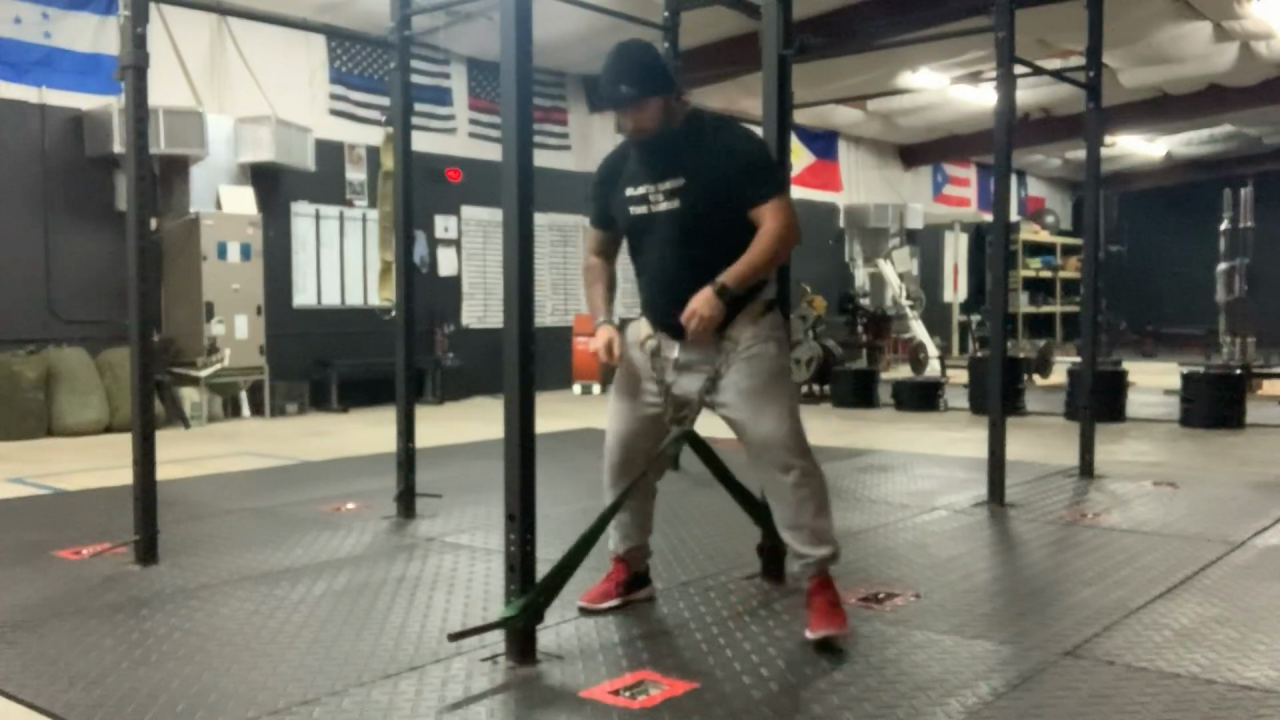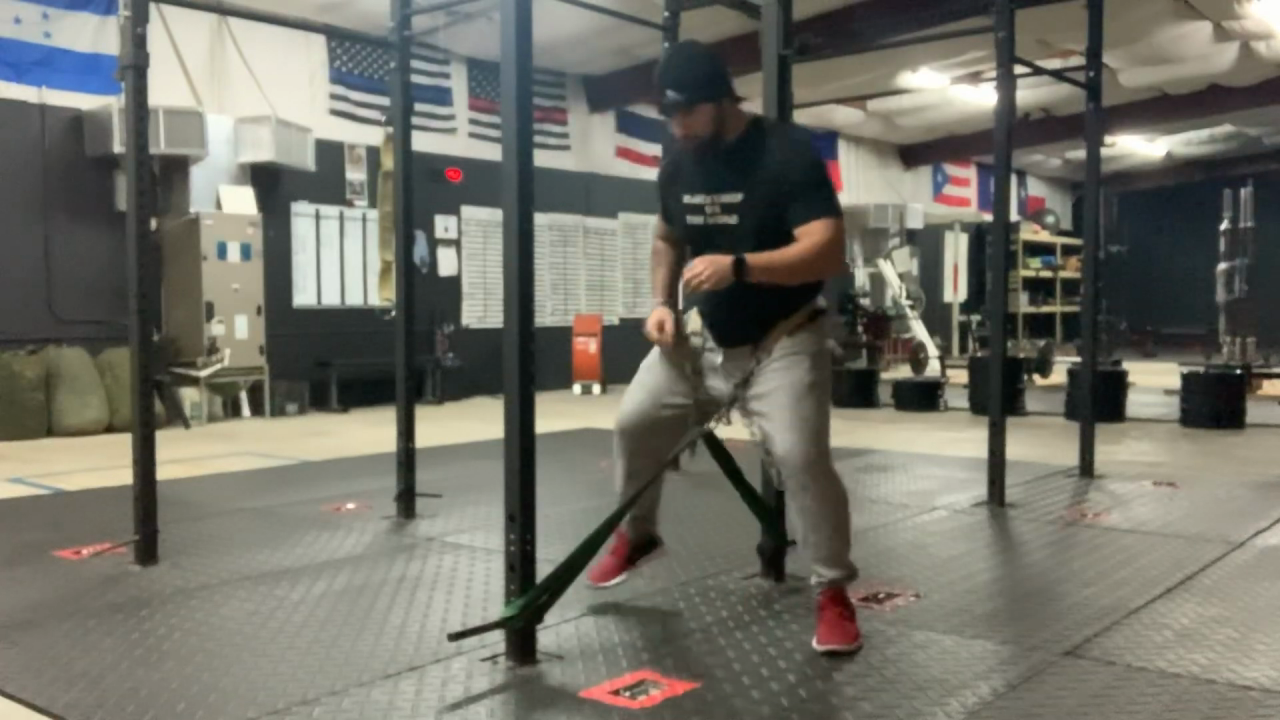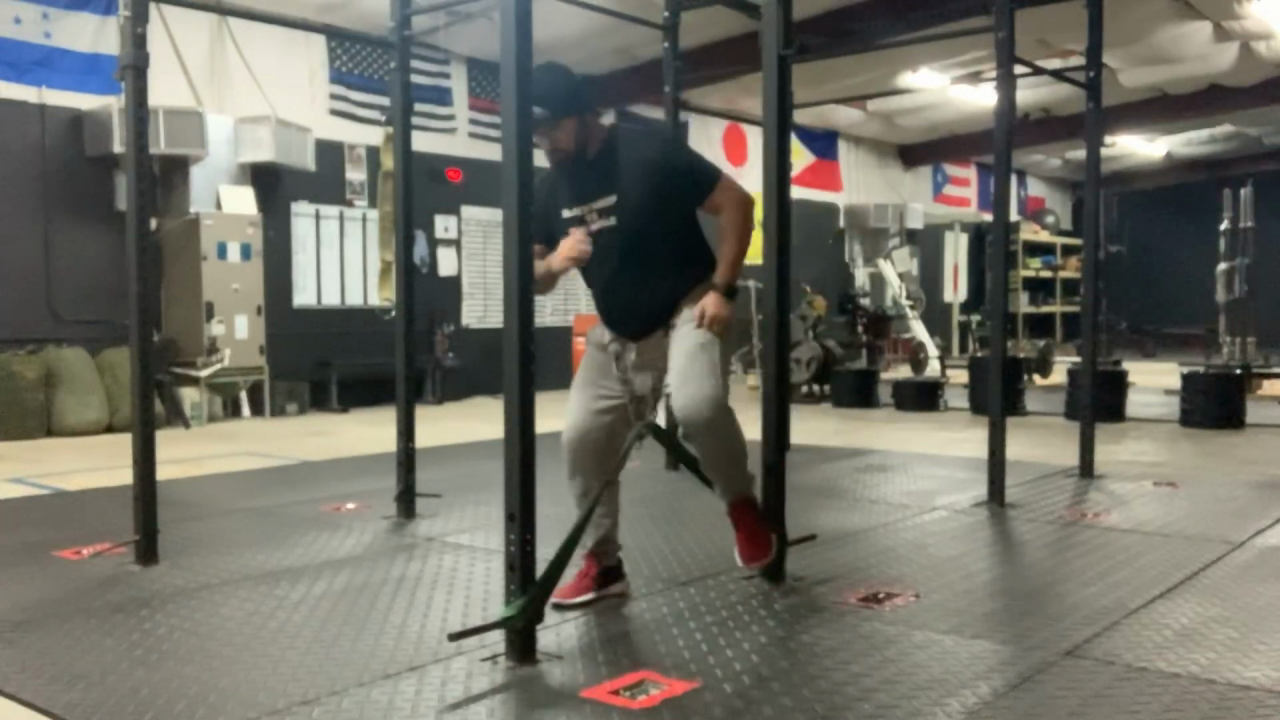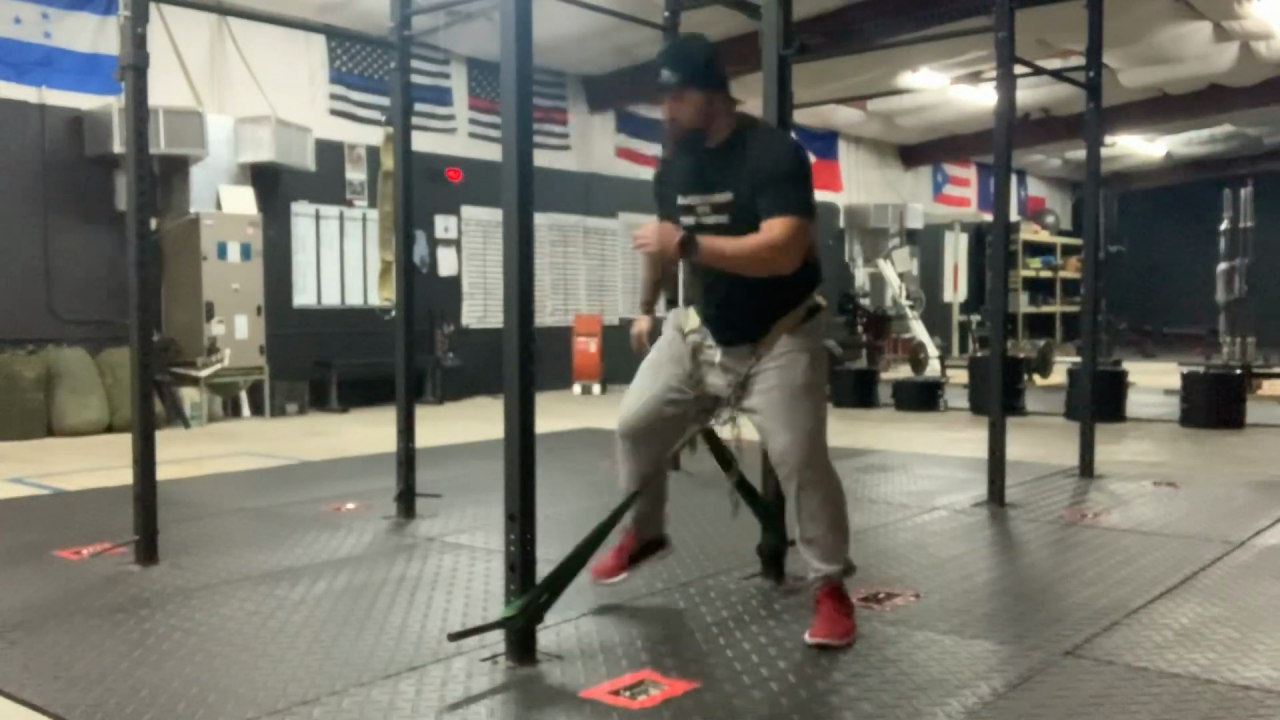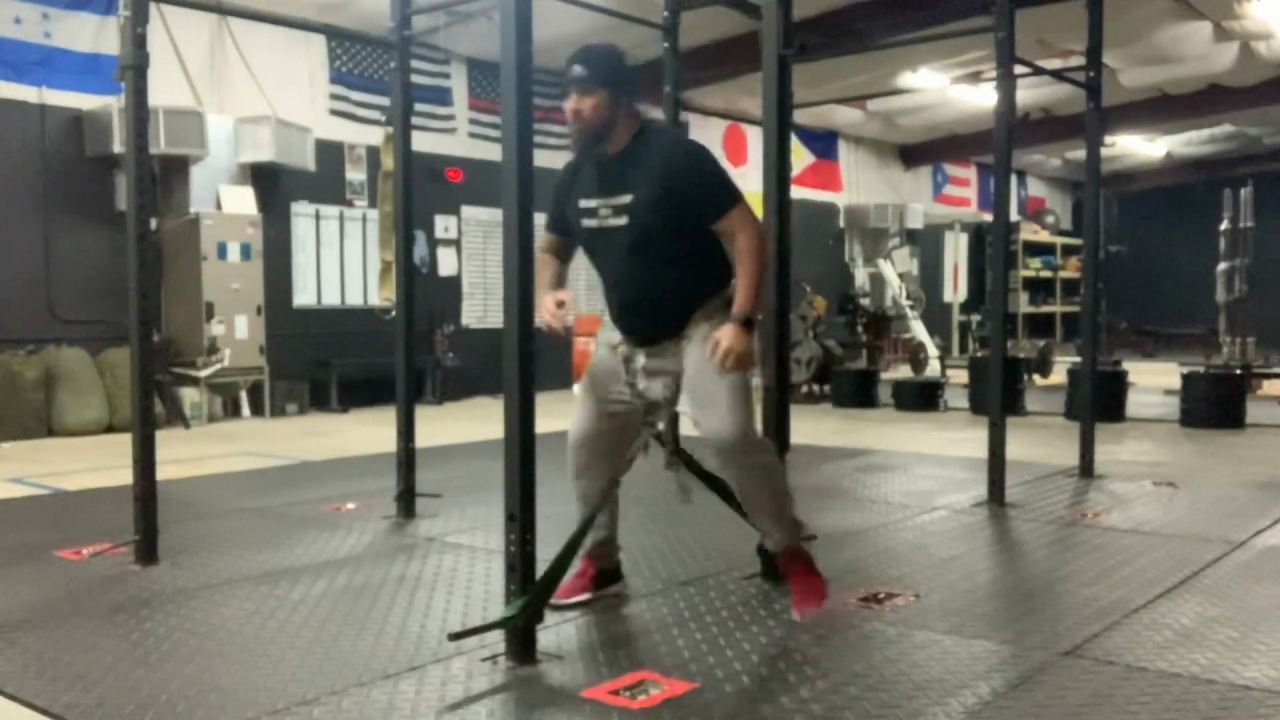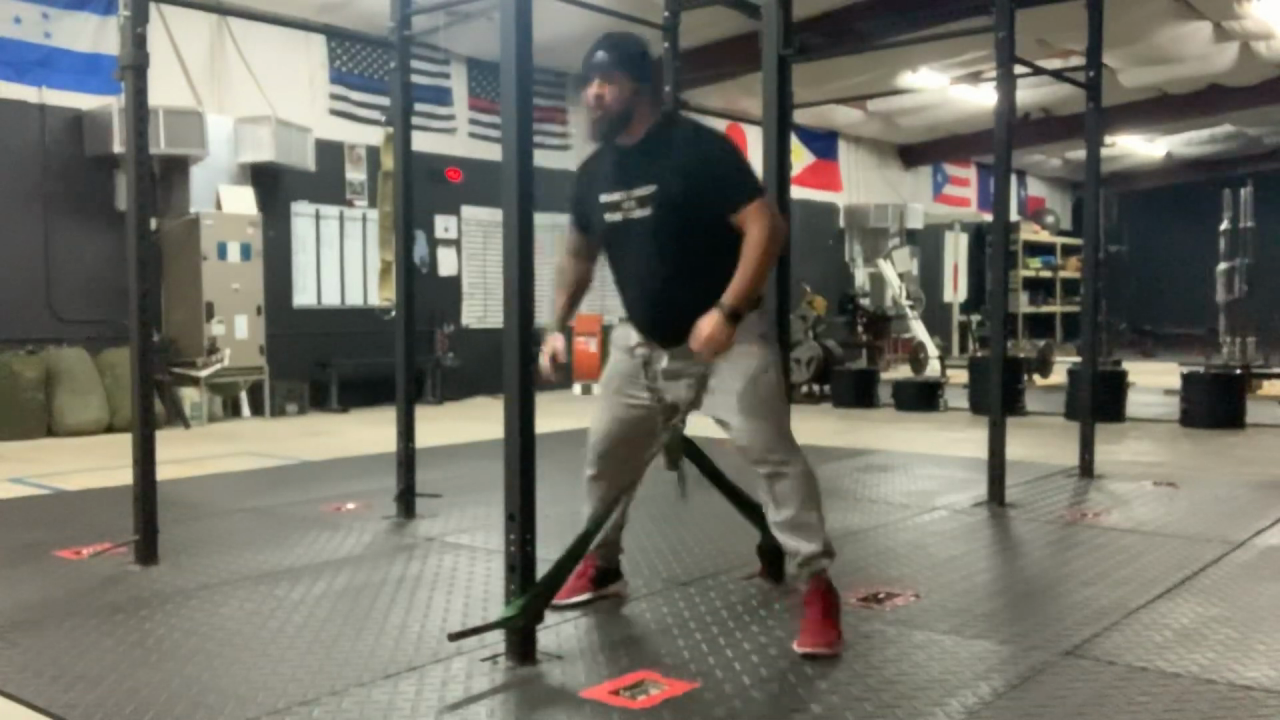
dt=0.5s
person 1, frame 1
left shoulder: (730, 144)
right shoulder: (616, 168)
left elbow: (782, 227)
right elbow: (598, 253)
left wrist: (722, 289)
right wrist: (604, 320)
left hip: (741, 332)
right hip: (658, 338)
left knee: (782, 449)
right knee: (624, 453)
left ankle: (819, 580)
right ankle: (629, 568)
person 1, frame 2
left shoulder: (790, 155)
right shoulder: (677, 164)
left elbow: (827, 253)
right elbow: (667, 239)
left wrist: (737, 266)
right wrist: (662, 303)
left hip: (783, 339)
right hip: (704, 334)
left knee: (801, 460)
right knee: (635, 423)
left ankle: (832, 592)
right ankle: (637, 535)
person 1, frame 3
left shoulder: (651, 154)
right shoulder: (549, 189)
left elbow: (736, 204)
right elbow: (534, 266)
left wrist: (722, 289)
right wrist: (554, 263)
left hip: (686, 315)
right hip: (616, 337)
left knee: (699, 407)
right knee: (582, 443)
left ankle: (742, 501)
right ankle: (602, 564)
person 1, frame 4
left shoulder: (776, 155)
right shoulder: (674, 166)
left elbow: (784, 252)
left wrist: (686, 245)
right wrist: (647, 308)
left hip: (780, 337)
right hip: (700, 330)
left knee: (801, 461)
right knee: (637, 425)
left ankle: (831, 587)
right ankle: (643, 532)
person 1, frame 5
left shoulder: (677, 159)
right shoulder: (574, 180)
left elbow: (746, 235)
right elbow: (551, 250)
left wrist: (740, 319)
right wrist: (546, 292)
left hip: (702, 326)
right hip: (628, 340)
left knee: (725, 432)
right knee: (589, 446)
left ankle: (789, 547)
right ankle: (599, 561)
person 1, frame 6
left shoulder: (700, 148)
right shoulder: (594, 172)
left elbow: (765, 227)
right elbow: (578, 253)
left wrist: (730, 313)
right wrist: (557, 327)
left hip: (723, 332)
right hip: (645, 341)
left knee: (768, 447)
right knee: (607, 448)
left ankle: (817, 586)
right ankle: (600, 565)
